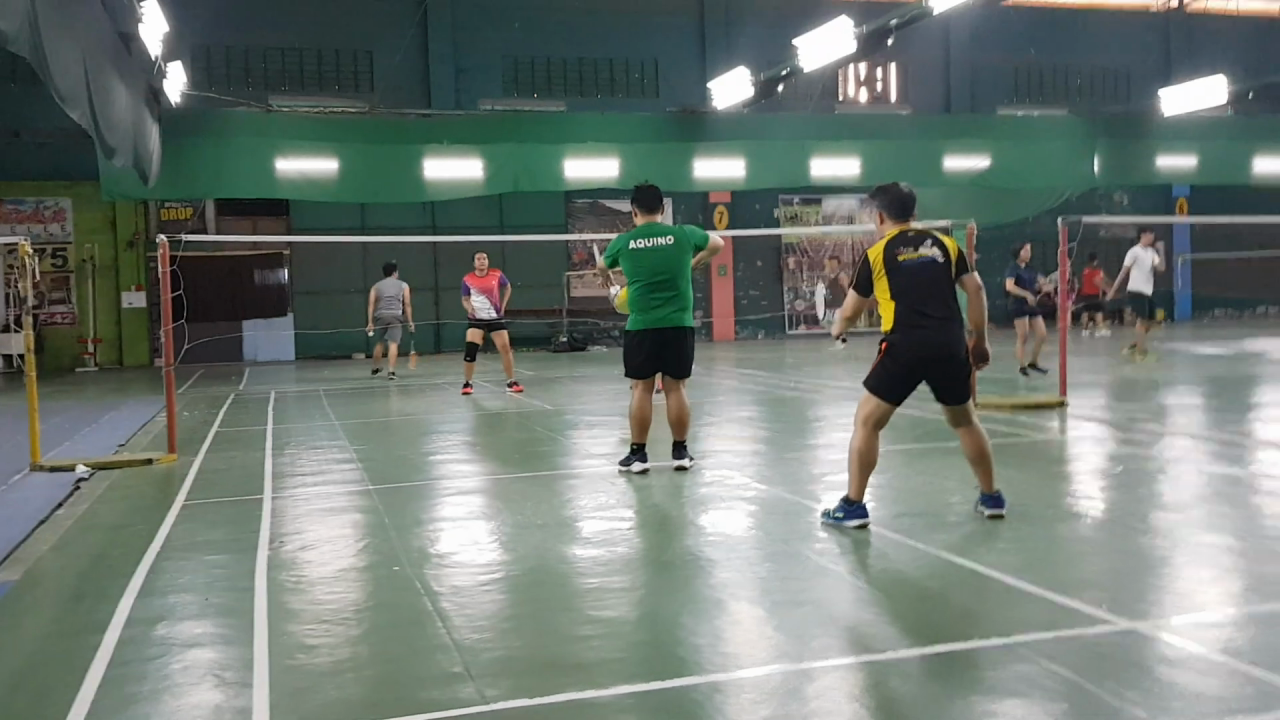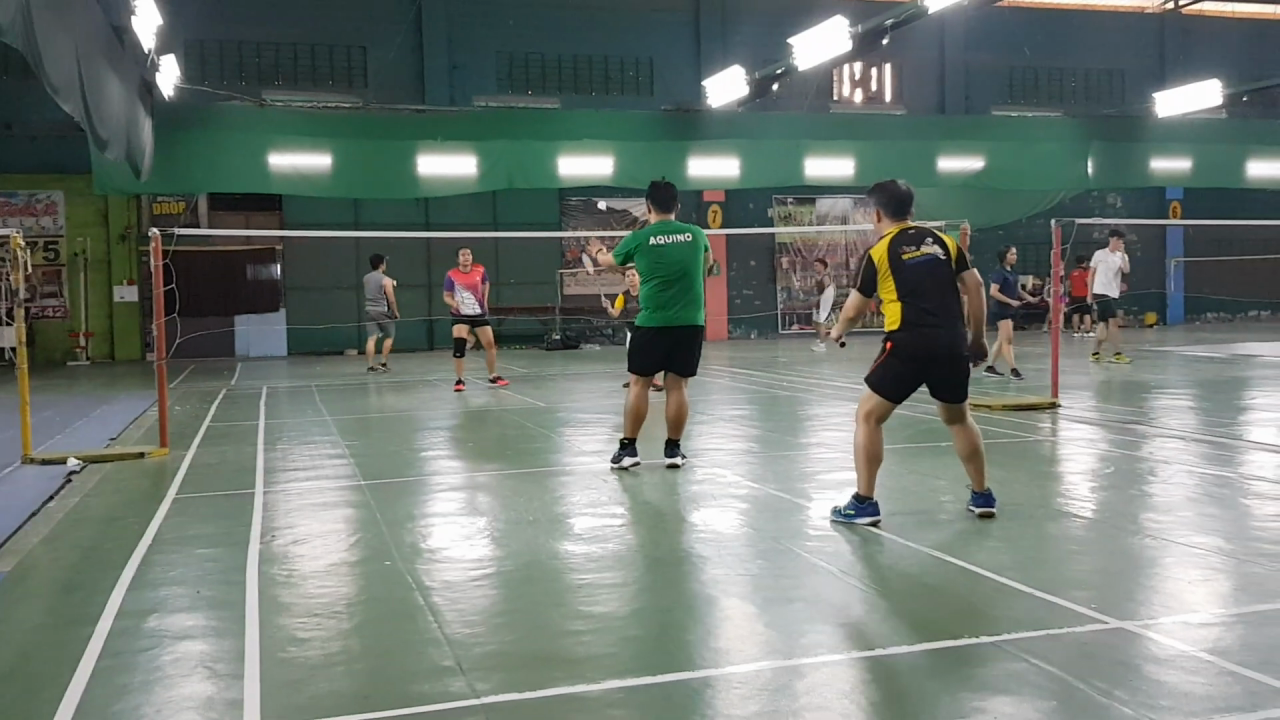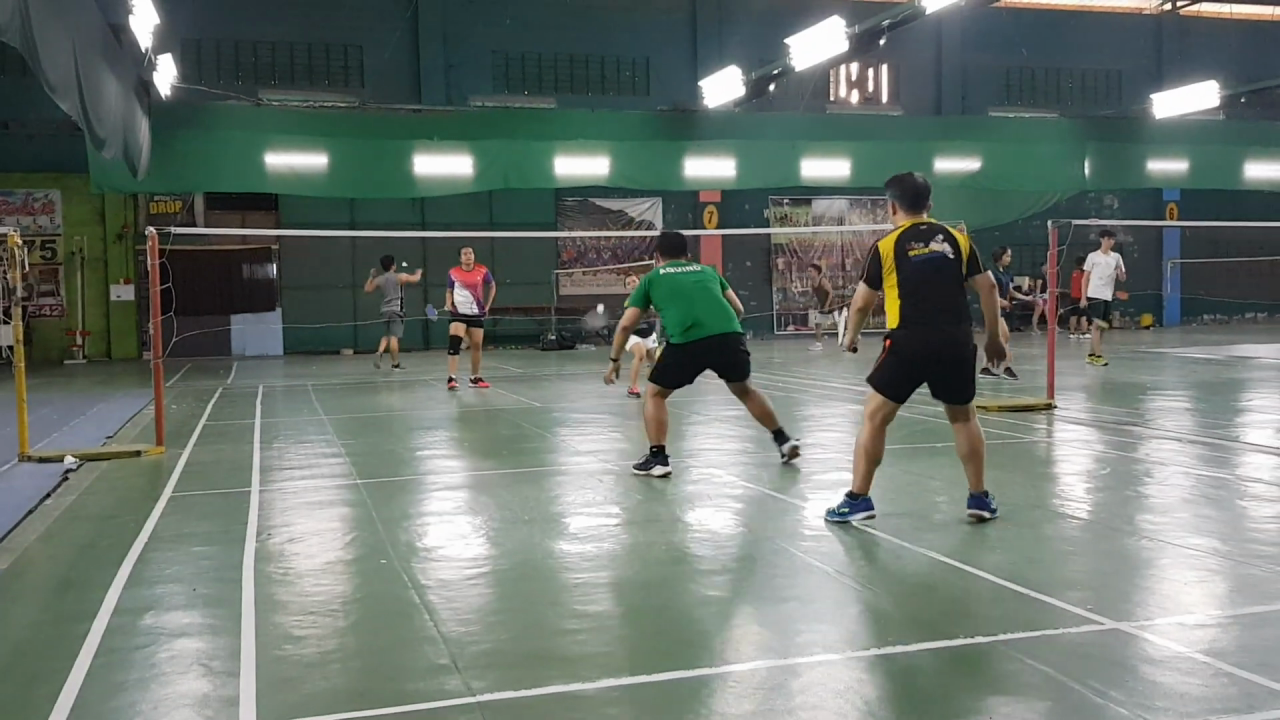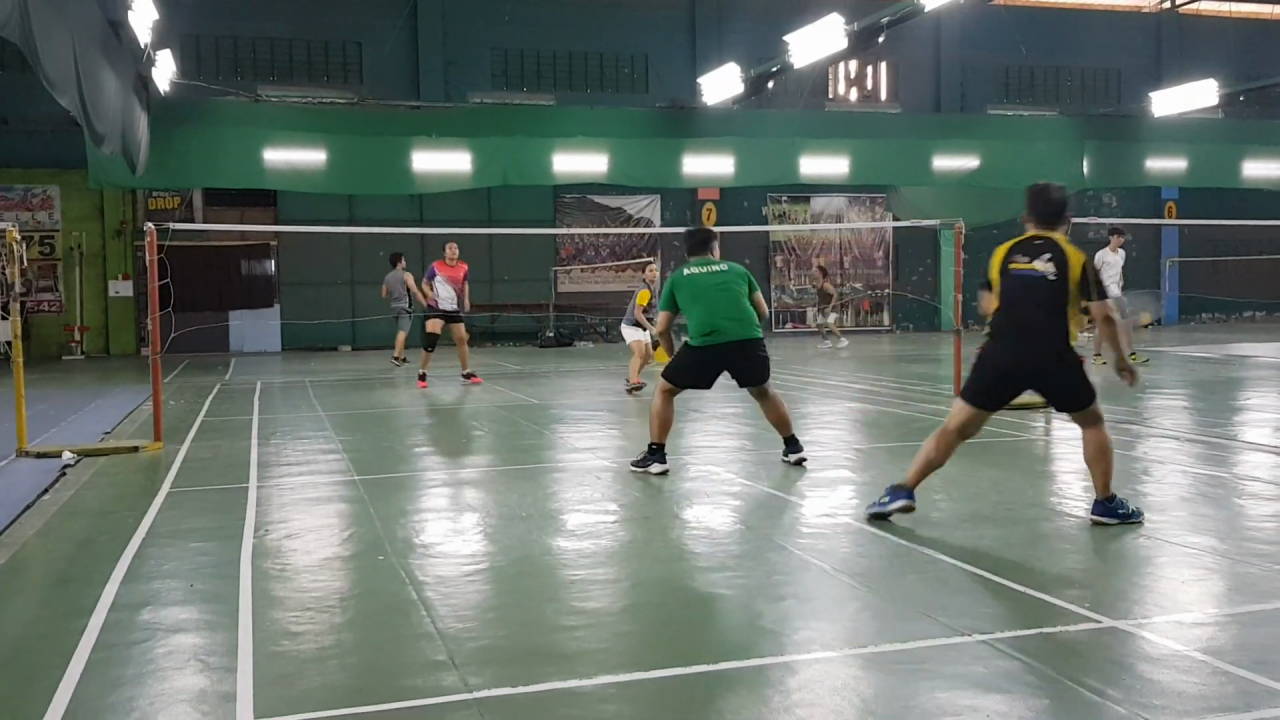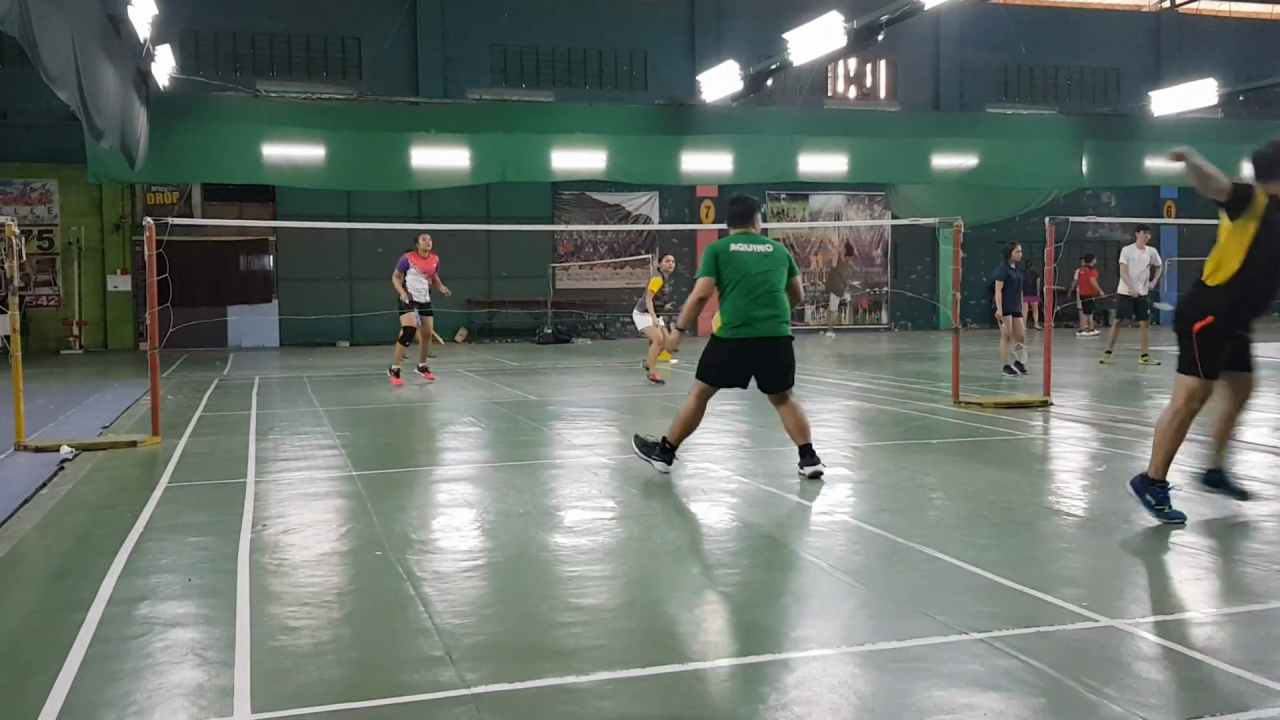
dt=0.5s
person 1, frame 1
left shoulder: (877, 254)
right shoulder: (945, 245)
left elbow: (852, 310)
right elbow: (976, 290)
left wrist: (837, 329)
right wrist: (980, 341)
left hip: (905, 347)
right hip: (950, 346)
left knee: (867, 422)
right knee: (965, 421)
left ankle: (853, 505)
right ankle: (991, 497)
person 1, frame 2
left shoulder: (879, 253)
right shoulder: (944, 242)
left elbow: (854, 311)
right elbow: (975, 287)
left wrist: (838, 331)
right wrist: (977, 337)
left hip: (907, 345)
right hip: (951, 344)
left knee: (868, 417)
right knee: (958, 419)
left ankle: (864, 502)
right ankle: (982, 495)
person 1, frame 3
left shoulder: (886, 247)
right shoulder: (957, 240)
left elbow: (862, 303)
right elbow: (988, 289)
left wrist: (850, 337)
right wrist: (994, 336)
left hip: (908, 344)
right hip: (957, 342)
left knee: (874, 420)
right knee: (964, 419)
left ankle: (856, 500)
right ankle: (979, 498)
person 1, frame 4
left shoulder: (1004, 254)
right shoulder: (1077, 260)
left elbow: (989, 306)
right elbow: (1104, 316)
right wrist: (1120, 358)
left hip: (1001, 354)
right hip: (1049, 359)
left knee: (955, 428)
right knee: (1093, 424)
left ankle: (902, 492)
right ankle: (1105, 503)
person 1, frame 5
right shoulder: (1246, 201)
right elbow: (1213, 184)
right wrist: (1191, 160)
left hip: (1230, 319)
right hip: (1207, 315)
left knee: (1241, 391)
right knee: (1187, 402)
left ankle: (1215, 471)
right ankle: (1152, 483)
person 2, frame 1
left shoulder: (623, 242)
right shoulder: (684, 235)
left elbow: (602, 266)
right elbow: (719, 244)
right wrist: (694, 262)
left hip: (641, 327)
right hip: (679, 325)
left knee: (641, 389)
right knee: (676, 388)
left ankle: (638, 454)
right ankle: (681, 452)
person 2, frame 2
left shoulder: (638, 238)
right shoulder: (696, 235)
left elbow: (608, 261)
right elbow: (707, 261)
left wrist: (596, 252)
left hip: (653, 323)
right hip: (691, 323)
left knee: (639, 384)
right knee: (677, 386)
left ankle: (628, 449)
right ankle: (673, 449)
person 2, frame 3
left shoulder: (651, 278)
right shoulder: (707, 272)
left elbow: (626, 325)
right elbow: (738, 310)
left wrist: (614, 361)
left hip: (687, 341)
right hip: (729, 335)
left knee: (654, 394)
right knee: (745, 391)
left ankle: (658, 458)
right ankle: (784, 440)
person 2, frame 4
left shoulder: (676, 278)
right shoulder: (737, 270)
left elbow: (662, 329)
right elbow: (763, 312)
left wrist: (675, 359)
left hip: (705, 343)
right hip: (749, 338)
left knee: (664, 390)
right knee: (763, 391)
left ankle: (656, 455)
right ankle: (793, 447)
person 2, frame 5
left shoulder: (717, 249)
right shoulder: (779, 250)
left elbow: (700, 296)
right elbow: (798, 296)
left wrist: (677, 330)
left hip: (733, 337)
right hip: (778, 337)
left knee: (700, 393)
right knee: (783, 398)
left ankle: (664, 452)
right ankle: (808, 458)
